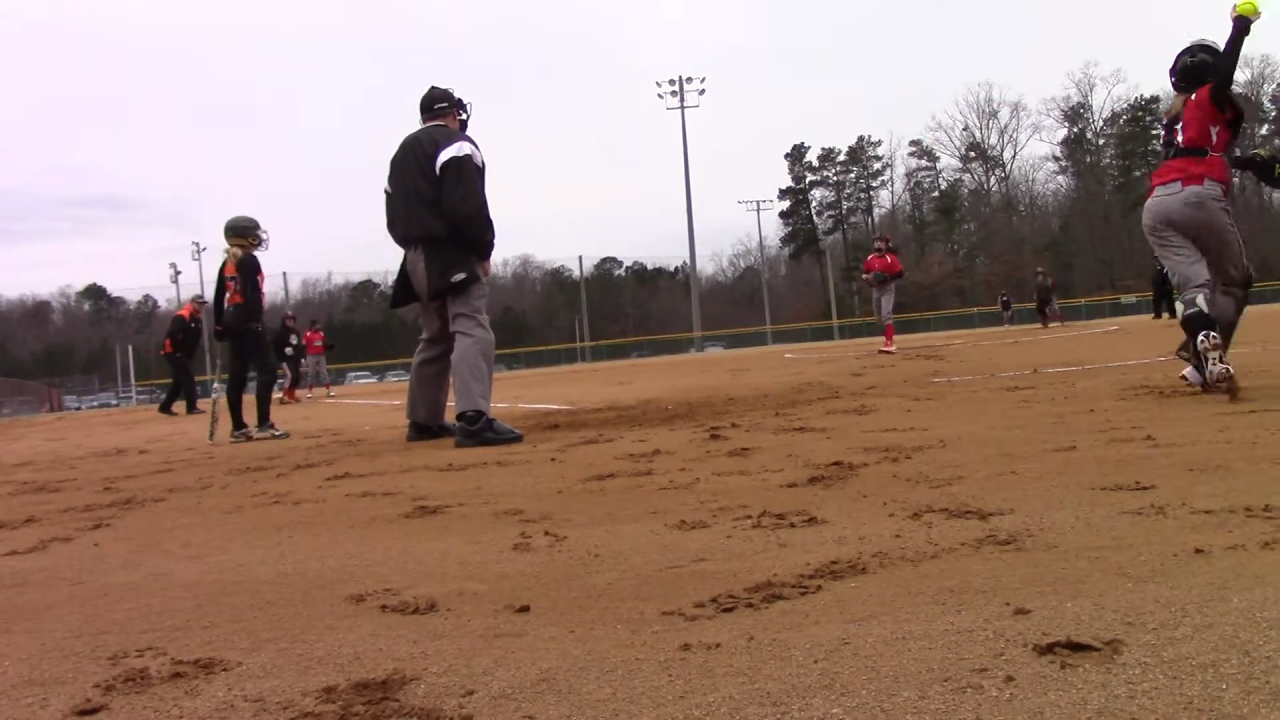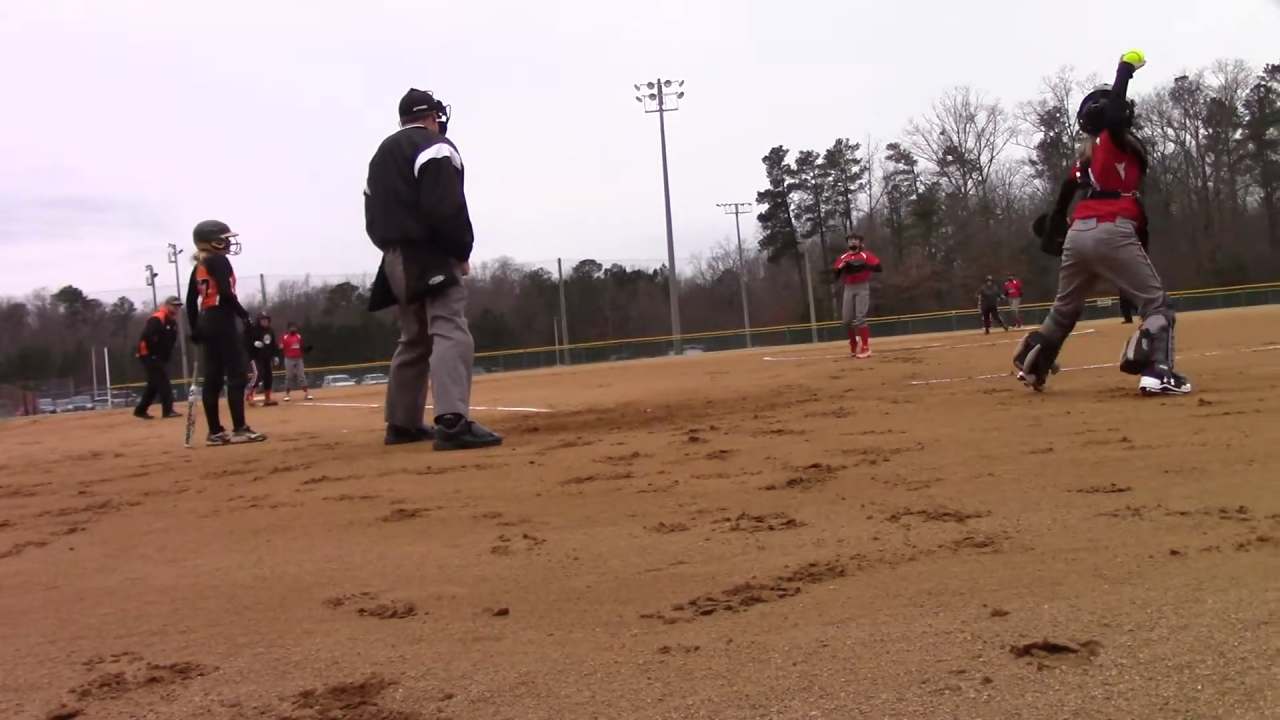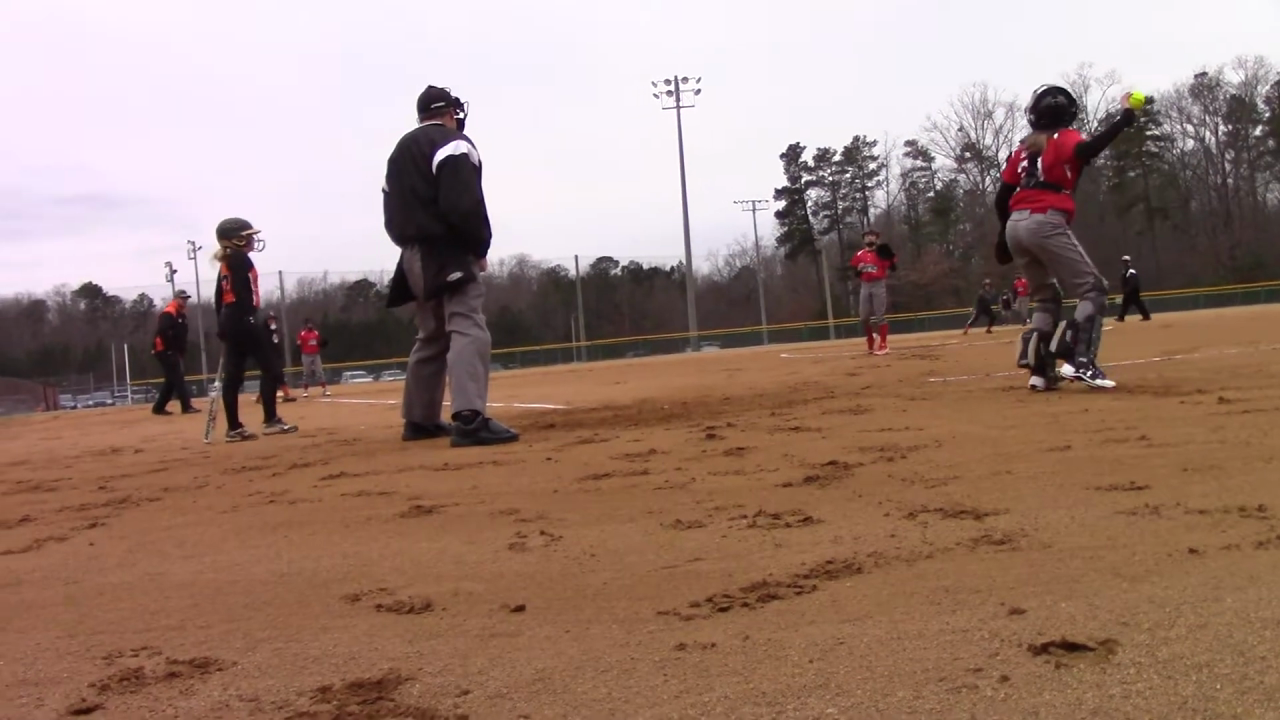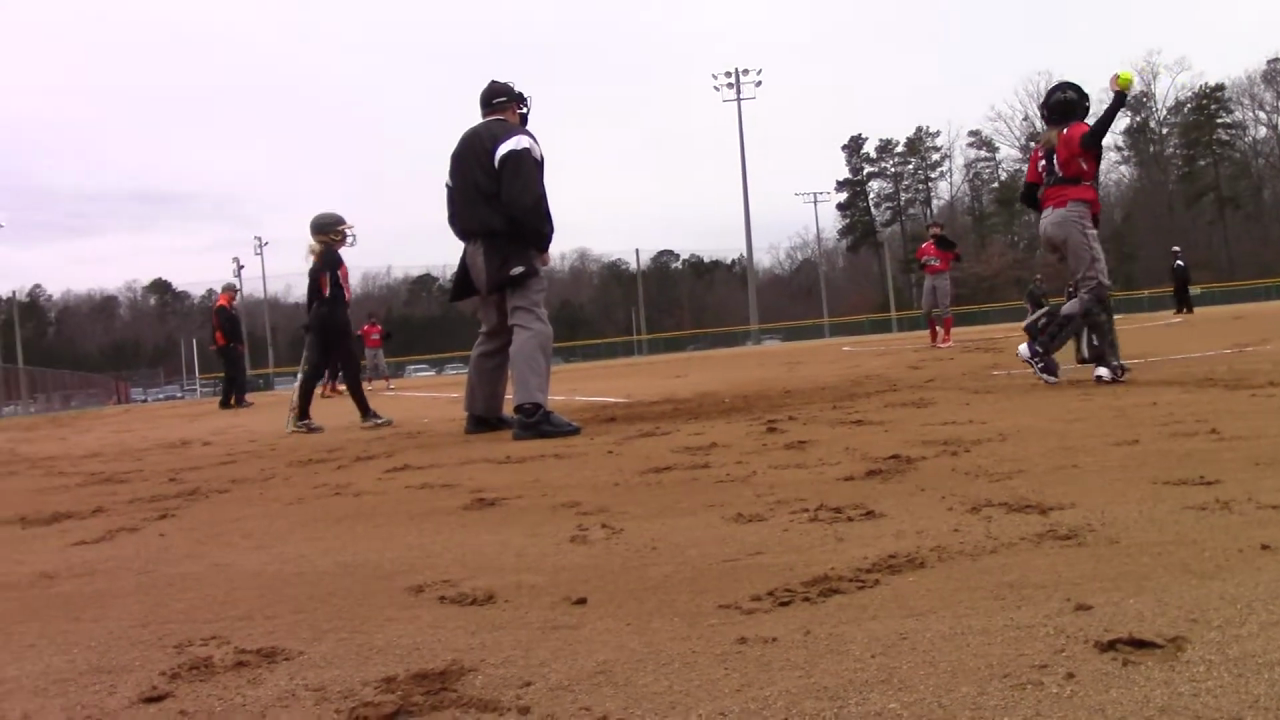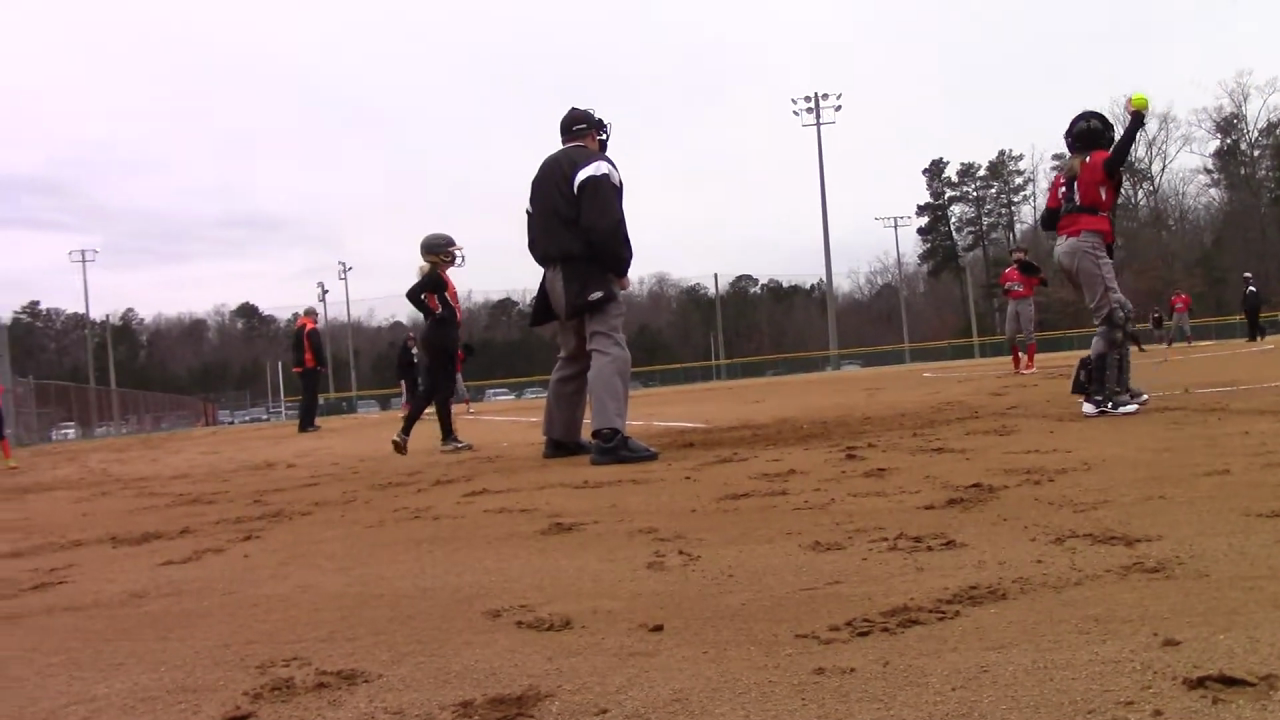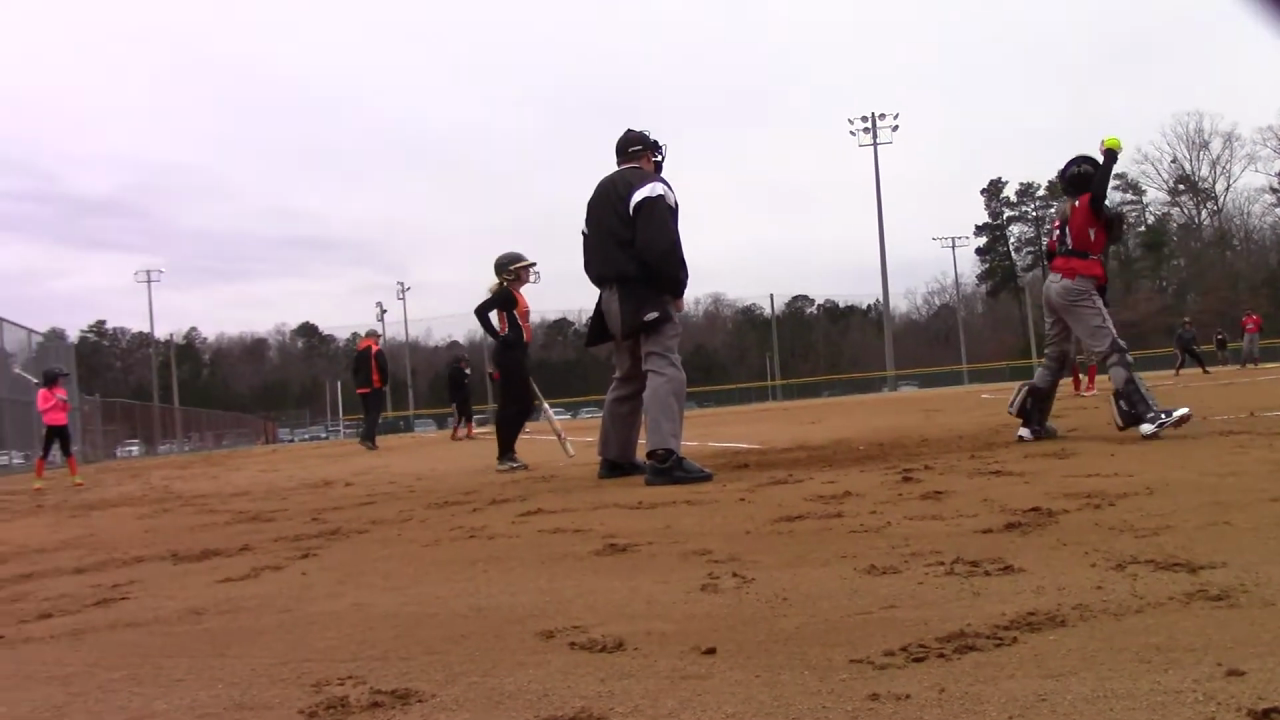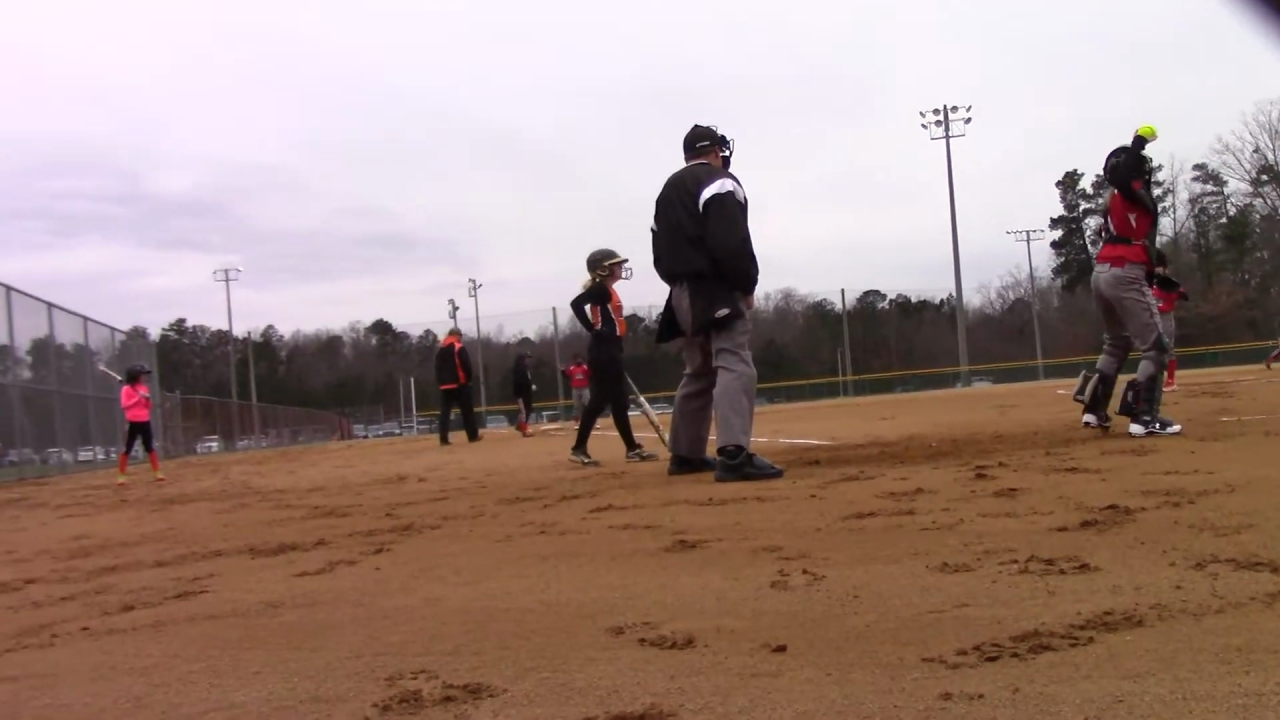
dt=0.4s
person 1, frame 1
left shoulder: (402, 153)
right shoulder: (457, 145)
left elbow: (394, 213)
right elbow: (468, 207)
left wrist: (414, 246)
right wrist: (484, 251)
left hip: (417, 258)
right hip: (451, 254)
left knee: (435, 337)
right knee: (472, 331)
left ankle: (424, 420)
right ankle: (474, 420)
person 1, frame 2
left shoulder: (381, 155)
right shoulder: (436, 147)
left elbow: (373, 214)
right elbow: (446, 208)
left wrist: (393, 248)
right wrist: (462, 251)
left hip: (396, 260)
right hip: (429, 257)
left knee: (414, 340)
right knee: (450, 334)
left ankle: (402, 423)
right ankle: (452, 423)
person 1, frame 3
left shoulder: (400, 152)
right shoulder: (454, 144)
left elbow: (392, 211)
right elbow: (464, 206)
left wrist: (411, 245)
right wrist: (480, 248)
left hip: (414, 257)
right hip: (448, 253)
left knee: (431, 337)
right knee: (468, 330)
left ankle: (420, 419)
right ankle: (470, 420)
person 1, frame 4
left shoulder: (463, 147)
right shoulder: (516, 140)
left elbow: (455, 206)
right elbow: (526, 201)
left wrist: (475, 240)
right wrist: (542, 242)
left hip: (478, 251)
right hip: (510, 248)
left knee: (494, 331)
right knee: (530, 324)
left ankle: (482, 412)
right ankle: (531, 412)
person 1, frame 5
left shoulder: (543, 173)
right shoulder: (595, 166)
left elbow: (535, 231)
right elbow: (604, 226)
left wrist: (553, 265)
right wrist: (621, 267)
left hip: (557, 276)
right hip: (589, 273)
left knee: (573, 355)
right knee: (608, 349)
left ankle: (560, 437)
right ankle: (609, 438)
person 1, frame 6
left shoulder: (599, 194)
right shoulder: (651, 187)
left elbow: (591, 253)
right elbow: (661, 246)
left wrist: (609, 286)
right wrist: (676, 288)
left hip: (612, 297)
right hip: (645, 294)
left knee: (628, 376)
right knee: (663, 370)
left ankle: (615, 457)
right ankle: (664, 458)
person 1, frame 7
left shoulder: (667, 191)
right shoulder: (720, 183)
left elbow: (660, 250)
right elbow: (731, 243)
left wrist: (680, 283)
right wrist: (748, 286)
left hip: (683, 294)
right hip: (716, 291)
left knee: (698, 373)
right knee: (734, 366)
left ankle: (686, 454)
right ankle: (734, 455)
person 2, frame 1
left shoulder: (1174, 115)
right shoulder: (1210, 97)
right elbow: (1225, 67)
right wrist: (1241, 23)
left hip: (1157, 204)
right hip: (1199, 199)
left knee: (1193, 285)
right knee: (1236, 280)
left ankle: (1205, 341)
right ankle: (1202, 360)
person 2, frame 2
left shoulder: (1085, 152)
right shoulder: (1115, 141)
left elbow: (1065, 191)
right elbow: (1117, 112)
left wrist: (1056, 224)
right wrist: (1125, 70)
left hip: (1077, 234)
right hip: (1114, 233)
left knee: (1066, 307)
right knee: (1156, 303)
left ankle: (1030, 367)
right ankle: (1156, 372)
person 2, frame 3
left shoulder: (1021, 149)
right shoulder: (1066, 138)
left elbow: (1002, 197)
right elbow: (1086, 150)
left wrist: (1005, 233)
right wrist: (1125, 117)
left hip: (1015, 226)
right hip: (1047, 223)
left knee: (1046, 298)
right knee: (1092, 290)
left ankle: (1040, 371)
right ankle: (1080, 361)
person 2, frame 4
left shoulder: (1041, 147)
right shoulder: (1077, 133)
left elbow: (1027, 195)
right elbow: (1093, 136)
right wrist: (1118, 97)
left hip: (1049, 221)
right hip: (1073, 218)
left knee: (1097, 289)
right knee: (1094, 291)
left ankle: (1107, 362)
right ankle: (1038, 349)
person 2, frame 5
left shoulder: (1063, 174)
right shoulder: (1099, 162)
left elbow: (1046, 221)
right elbow: (1118, 155)
right wrist: (1135, 118)
left hip: (1063, 248)
right hip: (1086, 246)
left knee: (1119, 312)
right knee: (1111, 320)
left ankle: (1116, 385)
right ankle: (1099, 397)
person 2, frame 6
left shoulder: (1062, 214)
right shoulder: (1091, 206)
right elbow: (1098, 194)
right wrist: (1109, 157)
left hip: (1053, 285)
right hip: (1077, 287)
left knee: (1054, 356)
right knee: (1114, 351)
left ankle: (1031, 423)
right ankle: (1147, 415)
person 2, frame 7
left shoulder: (1116, 199)
right shoulder: (1133, 193)
right elbow: (1120, 179)
right wrist: (1138, 145)
left hip: (1101, 274)
right hip: (1125, 275)
left knee: (1116, 345)
right knee: (1154, 346)
left ankle: (1094, 410)
right ankle: (1144, 416)
person 3, frame 1
left shoulder: (227, 263)
right shoulder: (249, 260)
left elbow: (219, 296)
right elbow: (249, 293)
left wrist: (219, 325)
right wrist: (256, 321)
left hip: (232, 319)
right hip: (247, 319)
left knee: (237, 375)
right knee: (266, 371)
left ankle: (238, 428)
right ankle: (264, 425)
person 3, frame 2
left shoulder: (199, 267)
right shoulder: (219, 261)
left elbow: (191, 301)
right elbow: (226, 293)
left wrist: (195, 329)
right wrist: (245, 315)
left hip: (206, 323)
right hip: (221, 321)
left knee: (212, 378)
right knee: (237, 375)
left ankle: (215, 432)
right ankle: (239, 429)
person 3, frame 3
left shoulder: (226, 262)
right shoulder: (240, 258)
left elbow: (219, 295)
right elbow: (240, 289)
left wrist: (223, 326)
right wrist: (250, 316)
left hip: (230, 320)
right hip: (243, 319)
left knee: (233, 374)
right knee: (269, 368)
left ankle: (234, 428)
right ankle: (271, 420)
person 3, frame 4
left shoulder: (324, 256)
right shoulder: (331, 254)
left elbow: (312, 290)
right elbow: (314, 274)
left wrist: (311, 318)
right wrist: (323, 306)
left hip: (323, 316)
right hip: (333, 315)
left knee: (315, 368)
right knee: (350, 366)
left ankle: (302, 419)
right ankle: (367, 415)
person 3, frame 5
left shoulder: (439, 277)
right shoulder: (435, 276)
right elbow: (412, 294)
right wrist: (432, 315)
left hip: (440, 336)
right hip: (442, 335)
left knee: (430, 388)
right knee: (444, 387)
left ankle: (404, 433)
right ankle: (448, 438)
person 3, frame 6
left shoulder: (516, 295)
right shoulder: (505, 294)
right elbow: (480, 310)
right wrist: (497, 336)
left hip: (516, 355)
right hip: (509, 354)
left knee: (525, 405)
right knee: (508, 406)
left ankle: (506, 452)
right ankle: (505, 458)
person 3, frame 7
left shoulder: (609, 291)
right shoulder: (601, 289)
right elbow: (576, 303)
right wrist: (593, 329)
left hip: (611, 350)
right hip: (604, 349)
left knee: (619, 400)
right knee: (600, 400)
left ankle: (632, 448)
right ankle: (579, 448)
